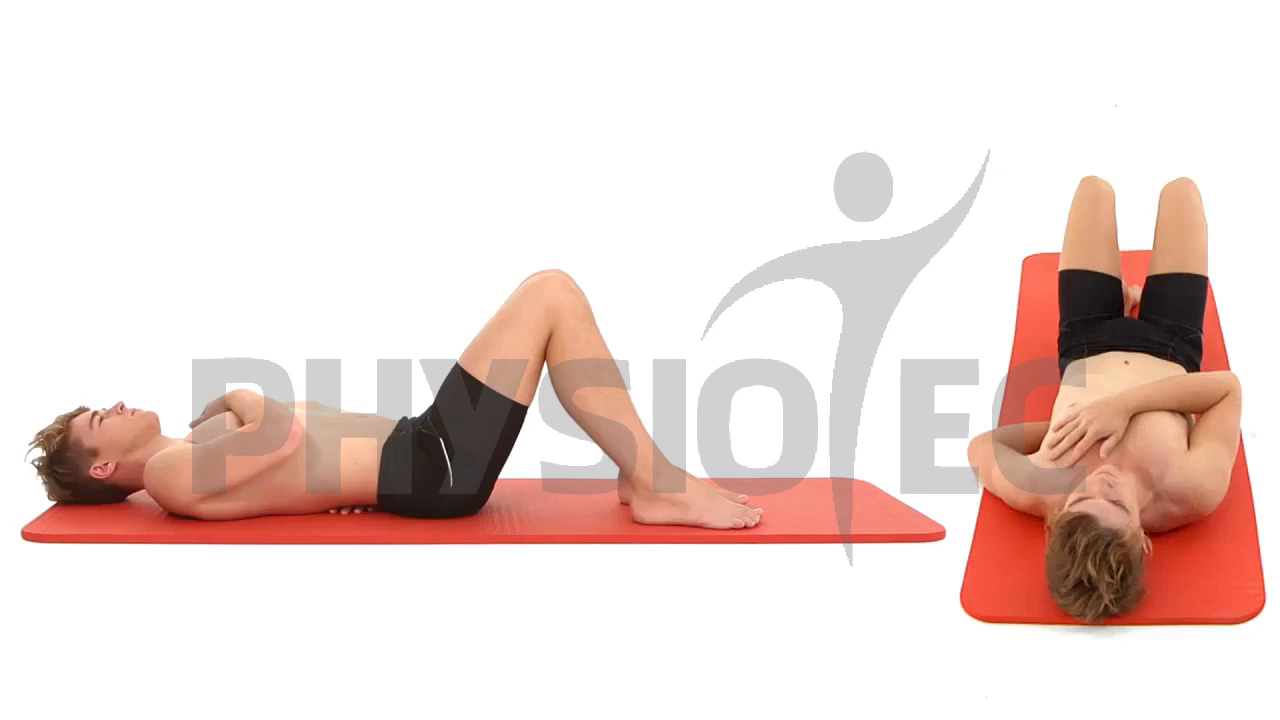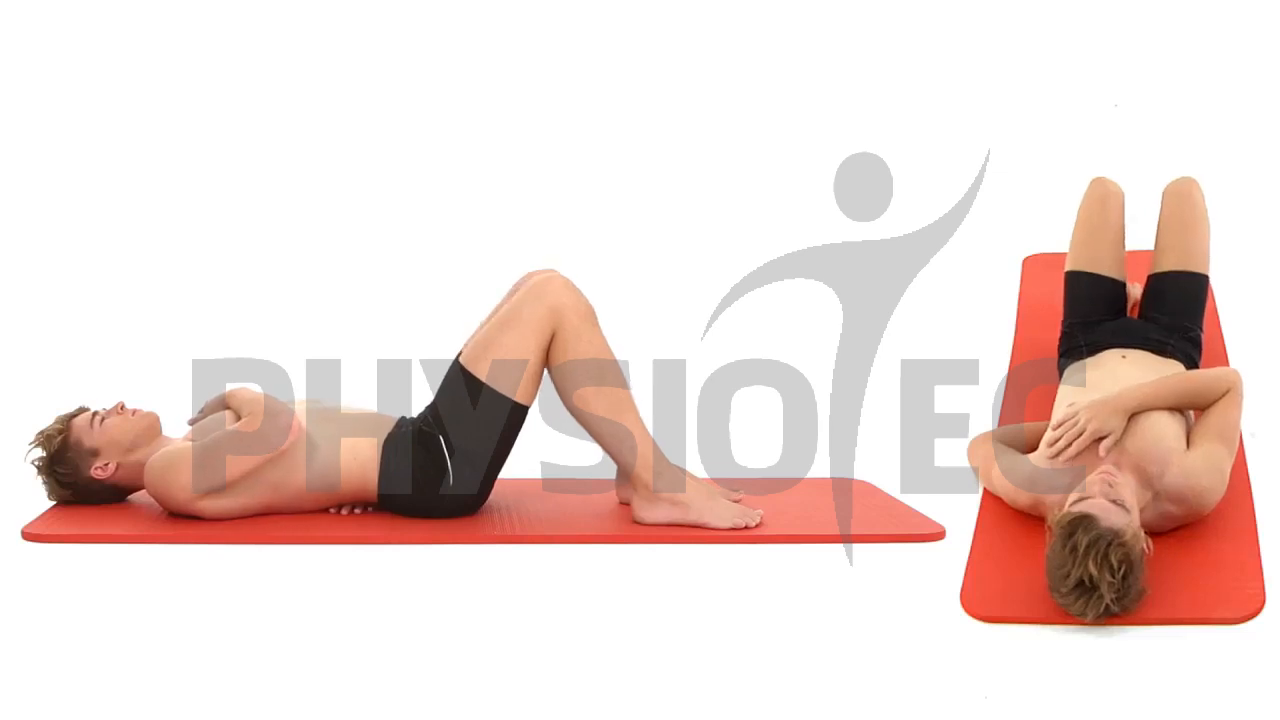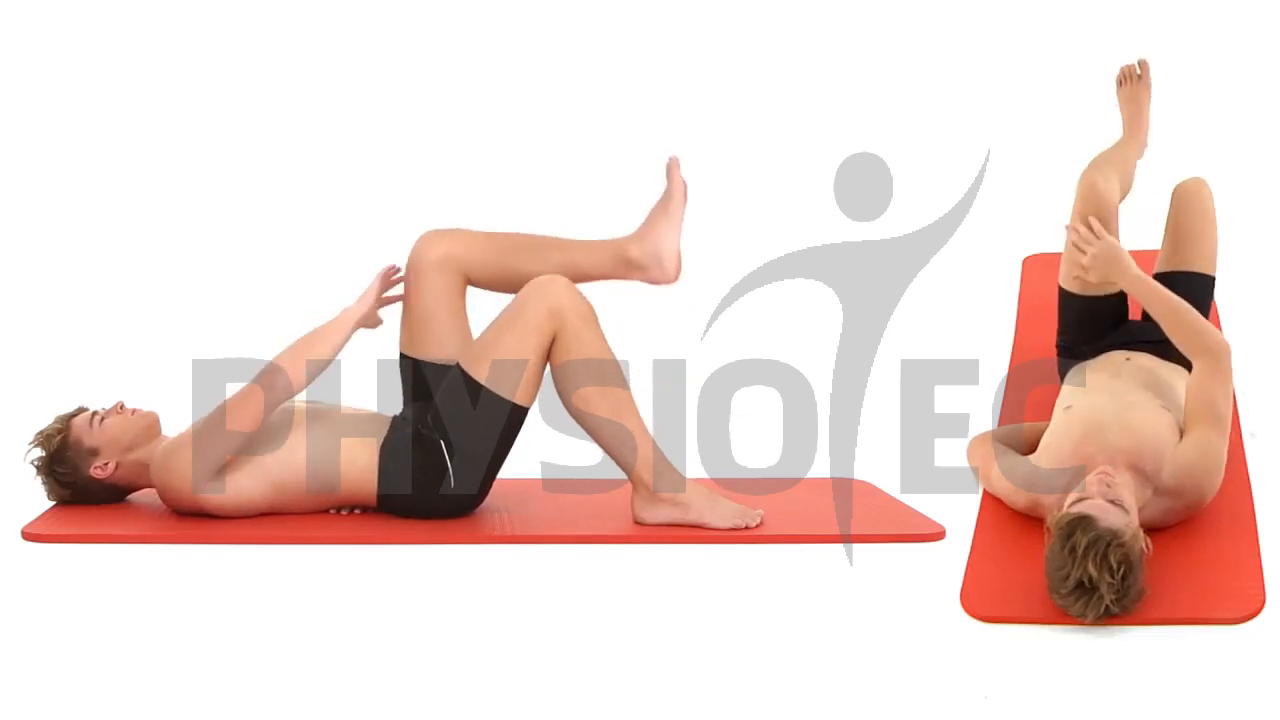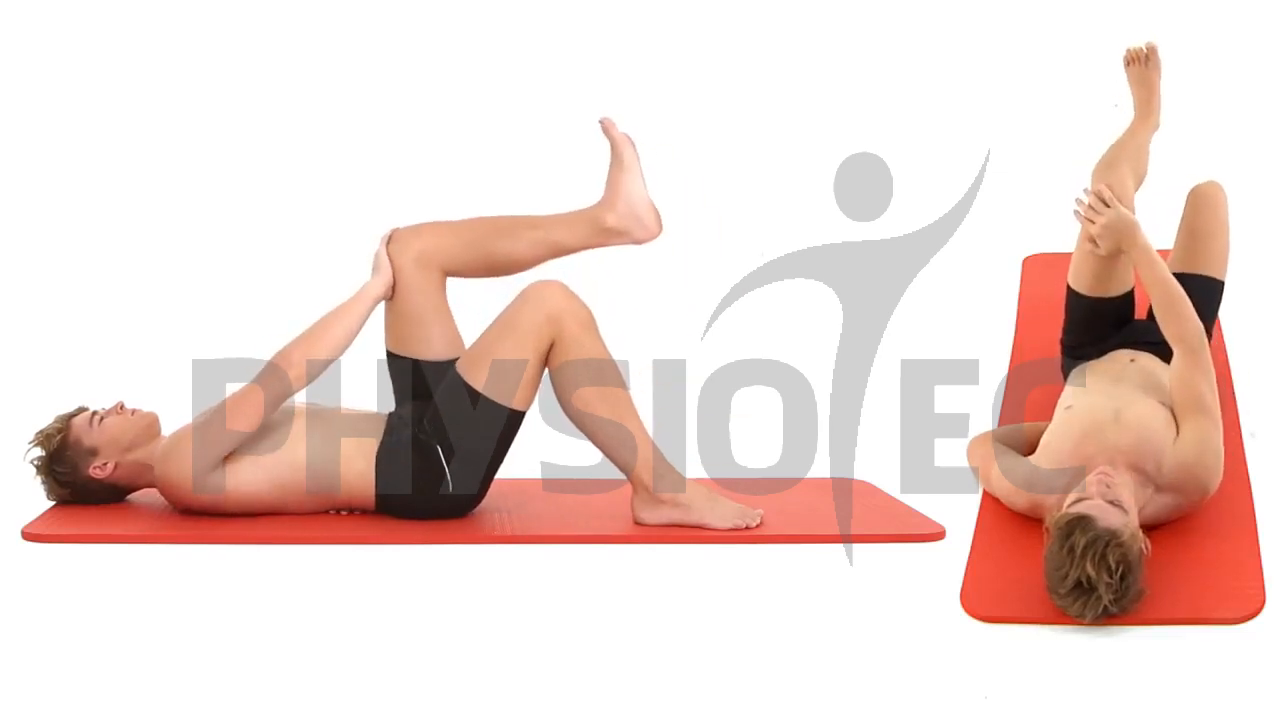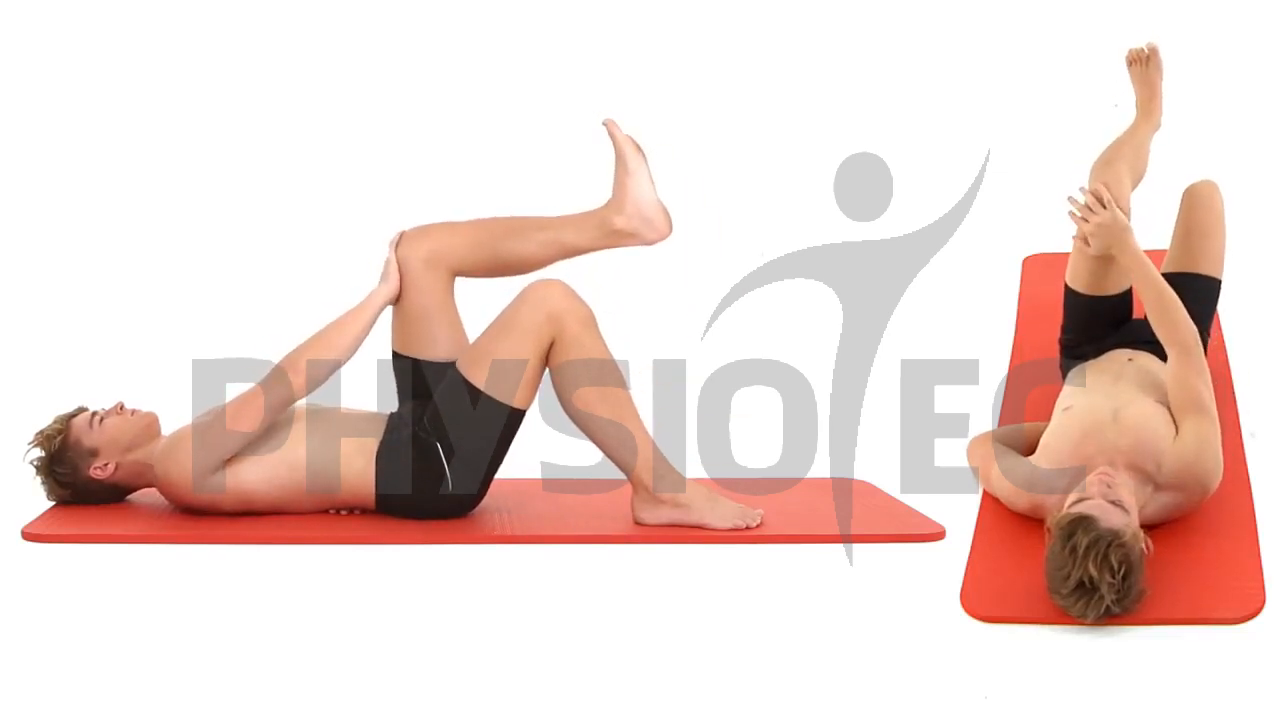
dt=1s
person 1, frame 1
left shoulder: (196, 446)
right shoulder: (172, 474)
right elbow: (287, 435)
right wrist: (242, 402)
left hip: (420, 445)
right hip: (434, 469)
left knee: (546, 290)
right knee: (553, 295)
left ankle: (644, 473)
right ankle: (661, 490)
person 1, frame 2
left shoulder: (199, 447)
right shoulder: (174, 473)
right elbow: (282, 429)
right wrist: (238, 397)
left hip: (422, 442)
right hip: (434, 468)
left knee: (541, 288)
right knee: (555, 301)
left ankle: (641, 470)
right ankle: (662, 491)
person 1, frame 3
left shoulder: (200, 451)
right shoulder: (179, 471)
right elbow: (271, 390)
right wrist: (354, 314)
left hip: (420, 436)
right hip: (437, 467)
left knee: (435, 253)
right knee: (554, 298)
left ankle: (635, 255)
right ankle: (662, 491)
person 1, frame 4
left shoulder: (194, 451)
right shoulder: (179, 469)
right elbow: (273, 384)
right wrist: (370, 293)
left hip: (418, 432)
right hip: (432, 466)
left knee: (411, 246)
right knee: (551, 305)
left ankle: (609, 220)
right ankle: (662, 491)
person 1, frame 5
left shoulder: (196, 450)
right shoulder: (181, 468)
right elbow: (280, 389)
right wrist: (380, 298)
left hip: (419, 433)
right hip: (431, 465)
left knee: (421, 248)
right knee: (551, 304)
left ankle: (616, 221)
right ankle: (661, 490)
person 2, frame 1
left shoulder: (1035, 492)
right shoulder: (1190, 496)
left elbow: (980, 444)
right elbow: (1227, 386)
left wrist: (1060, 425)
right wrist: (1126, 405)
left hip: (1088, 350)
right hip: (1166, 351)
left knee: (1095, 188)
right knee: (1179, 189)
left ankle: (1125, 296)
right ankle: (1131, 298)
person 2, frame 2
left shoulder: (1035, 493)
right shoulder: (1189, 496)
left elbow: (980, 445)
right elbow: (1229, 382)
left wrist: (1060, 426)
right wrist: (1125, 405)
left hip: (1088, 349)
right hip: (1167, 351)
left knee: (1105, 190)
right knee: (1183, 189)
left ankle: (1124, 298)
right ankle: (1132, 299)
person 2, frame 3
left shoulder: (1033, 496)
right shoulder: (1186, 491)
left elbow: (980, 444)
right elbow: (1214, 356)
left wrist: (1055, 426)
right wrist: (1128, 274)
left hip: (1088, 362)
right hip: (1165, 361)
left knee: (1096, 190)
right knee: (1192, 190)
left ankle: (1136, 134)
person 2, frame 4
left shoulder: (1032, 494)
right shoulder: (1187, 484)
left elbow: (979, 443)
right elbow: (1190, 346)
left wrist: (1057, 426)
right wrist: (1137, 244)
left hip: (1090, 359)
right hip: (1162, 360)
left knee: (1110, 188)
right knee: (1207, 193)
left ankle: (1147, 116)
person 2, frame 5
left shoulder: (1034, 496)
right shoulder: (1189, 482)
left elbow: (980, 444)
right elbow: (1186, 350)
left wrist: (1061, 426)
right wrist: (1127, 248)
left hip: (1089, 357)
right hip: (1161, 357)
left knee: (1107, 185)
right knee: (1202, 192)
left ankle: (1149, 116)
